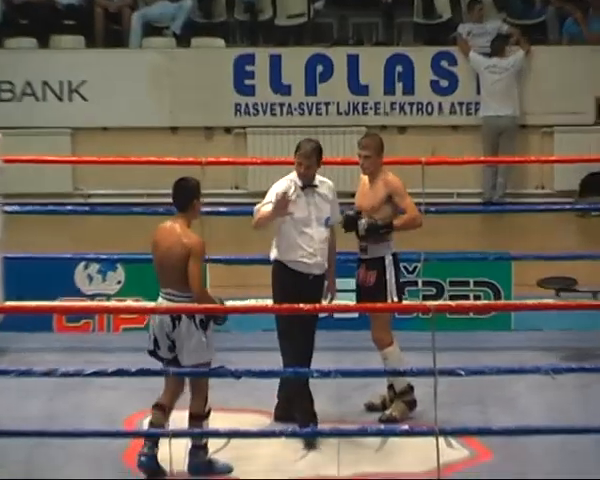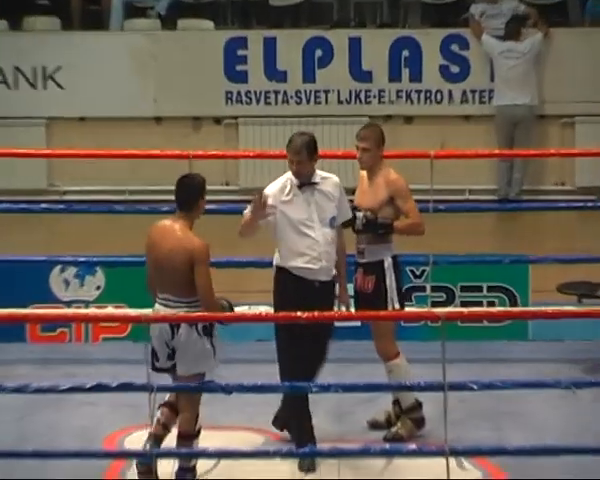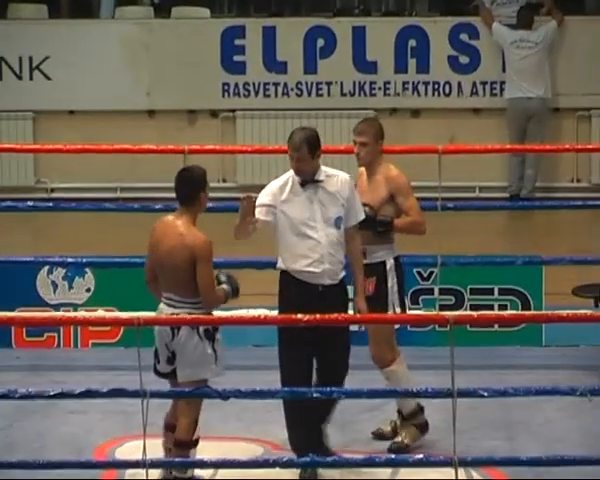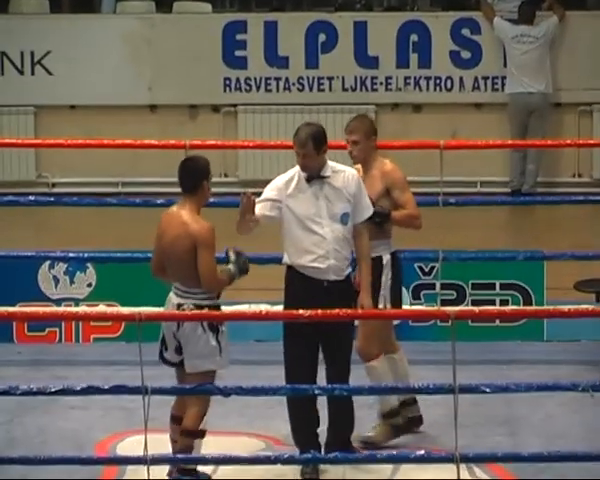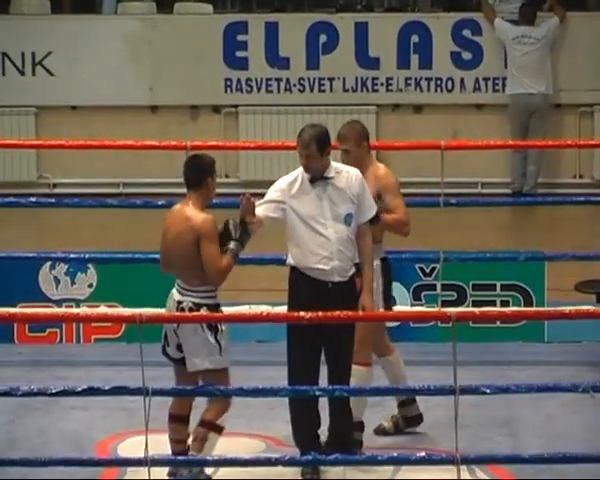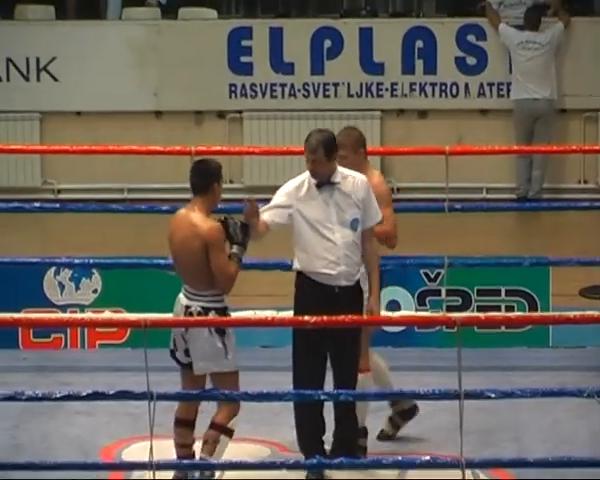
dt=0.2s
person 1, frame 1
left shoulder: (327, 188)
right shoulder: (283, 188)
right elbow: (258, 222)
left wrist: (331, 276)
right wrist: (276, 212)
left hip: (314, 276)
right hip: (289, 275)
left knee: (305, 346)
right knee: (294, 347)
left ankle: (286, 407)
right ankle: (305, 419)
person 1, frame 2
left shoulder: (333, 185)
right shoulder: (278, 190)
left elbow: (338, 235)
right elbow: (244, 231)
left wrist: (343, 283)
right wrist: (255, 215)
left hip: (323, 282)
right hip: (292, 282)
left knee: (314, 358)
right knee: (294, 362)
left ankle: (287, 416)
right ankle: (304, 442)
person 1, frame 3
left shoulder: (342, 183)
right shoulder: (277, 190)
left elbow: (352, 238)
right elbow: (241, 235)
left wrist: (359, 291)
right wrist: (246, 219)
left hip: (333, 288)
right hip: (296, 288)
left knee: (336, 368)
right knee: (296, 373)
left ankle: (314, 432)
right ankle: (305, 451)
person 1, frame 4
left shoulder: (349, 180)
right shoulder: (284, 185)
left elbow: (360, 235)
right elbow: (246, 228)
left wrist: (365, 289)
right wrist: (246, 215)
left hip: (339, 284)
right hip: (302, 284)
left knee: (340, 369)
right knee: (300, 372)
left ankle: (340, 441)
right ankle: (308, 450)
person 1, frame 5
left shoulder: (353, 180)
right shoulder: (287, 186)
left elbow: (363, 236)
right elbow: (255, 224)
left wrist: (367, 289)
left hip: (343, 286)
right hip: (305, 285)
left knee: (342, 369)
right knee: (303, 373)
left ankle: (340, 442)
right ankle: (309, 451)
person 1, frame 6
left shoulder: (359, 185)
right shoulder: (294, 190)
left elbow: (368, 241)
right elbow: (261, 229)
left wrist: (374, 293)
right wrist: (253, 221)
left hip: (349, 291)
right hip: (312, 290)
left knee: (347, 374)
right knee: (308, 378)
left ankle: (345, 447)
person 2, frame 1
left shoulder: (391, 183)
right shoulder: (362, 181)
left elbow: (415, 218)
left wrist: (382, 227)
right wrist: (351, 220)
left hip: (382, 261)
right hip: (364, 260)
left knee: (381, 334)
right knee: (380, 331)
left ankle: (405, 395)
right ankle: (395, 390)
person 2, frame 2
left shoulder: (393, 181)
right shoulder: (361, 177)
left elbow: (418, 225)
left wrist: (380, 225)
right wrist: (351, 217)
left hip: (382, 265)
right hip: (362, 264)
left knee: (385, 345)
right knee: (383, 343)
left ankle: (413, 412)
right ankle: (400, 406)
person 2, frame 3
left shoulder: (393, 177)
right shoulder: (360, 175)
left elbow: (419, 224)
left wrist: (379, 222)
left hip: (384, 266)
right hip: (365, 265)
left knee: (381, 351)
right knee: (386, 347)
left ankle: (415, 417)
right ankle: (406, 415)
person 2, frame 4
left shoulder: (389, 172)
right shoulder: (357, 172)
left elbow: (415, 218)
left wrist: (378, 214)
left hip: (381, 261)
right hip: (364, 261)
left knee: (365, 345)
right knee: (385, 341)
left ankle: (391, 413)
right ankle: (407, 410)
person 2, frame 5
left shoulder: (383, 177)
left elbow: (404, 225)
left hip: (372, 266)
left knee: (358, 349)
right knee: (378, 342)
left ankle: (354, 428)
right ankle: (408, 408)
person 2, frame 6
left shoulder: (376, 185)
left elbow: (390, 237)
left hip: (363, 272)
left knee: (356, 355)
right knee: (359, 349)
left ankle: (357, 435)
right ankle: (401, 403)
person 3, frame 1
left shoulder: (160, 231)
right shoulder: (194, 242)
left elbow: (164, 276)
right elbow: (198, 291)
right wrist: (217, 307)
left hip: (164, 310)
right hip: (189, 317)
left knee: (173, 386)
right knee: (199, 389)
person 3, frame 2
left shoulder: (155, 231)
right shoulder: (196, 246)
left elbow: (151, 282)
right elbow: (206, 300)
right wrist: (225, 307)
left hip: (161, 316)
right hip: (188, 324)
left knee: (180, 393)
right knee: (190, 404)
left ankle: (151, 450)
person 3, frame 3
left shoulder: (159, 227)
right shoulder: (199, 242)
left elbow: (150, 280)
right elbow: (209, 298)
right wrist: (229, 289)
left hip: (166, 317)
right hip: (191, 325)
left knee: (180, 400)
right knee: (190, 408)
person 3, frame 4
left shoulder: (166, 218)
right shoulder: (201, 229)
left elbow: (158, 269)
right elbow: (212, 284)
right wrist: (234, 268)
left hip: (175, 306)
right hip: (198, 315)
left knee: (184, 394)
right knee: (198, 400)
person 3, frame 5
left shoulder: (172, 215)
right shoulder: (205, 221)
right elbow: (216, 276)
right wrist: (233, 244)
left hip: (177, 303)
right hip: (199, 312)
left knee: (183, 391)
right knee: (220, 398)
person 3, frame 6
left shoulder: (178, 219)
right shoulder: (211, 228)
right elbow: (225, 283)
right wrist: (237, 246)
left hip: (185, 306)
right hip: (208, 315)
left knee: (190, 394)
right knee: (229, 400)
person 4, frame 1
left shoulder: (482, 63)
right shoulder: (512, 63)
left elbow: (465, 49)
right elbow: (526, 48)
left wrist: (460, 35)
right wrist: (518, 36)
left hip: (489, 119)
right hip: (509, 119)
left ankle: (487, 197)
right ankle: (498, 197)
person 4, frame 2
left shoulder: (496, 47)
right shoulder: (529, 47)
left elbow: (477, 31)
right elbow: (544, 30)
left wrist: (472, 16)
left hip: (504, 108)
right hip: (526, 108)
left ankle: (502, 194)
right ankle: (514, 194)
person 4, frame 3
left shoulder: (507, 36)
right shoulder: (543, 36)
left elbow: (487, 19)
right elbow: (559, 18)
left hip: (516, 101)
right hip: (539, 101)
left knee: (515, 147)
left ankle: (514, 191)
right ankle: (527, 192)
person 4, frame 4
left shoulder: (508, 31)
right shoulder: (544, 31)
left hip: (517, 96)
right hip: (540, 96)
left knee: (516, 143)
left ankle: (515, 186)
right ankle: (529, 187)
person 4, frame 5
left shoulder: (509, 32)
right shoulder: (544, 33)
left hip: (517, 97)
right hip: (540, 97)
left knee: (517, 144)
right knee: (535, 145)
left ankle: (516, 187)
right ankle: (529, 188)
person 4, frame 6
left shoulder: (514, 38)
right shoulder: (549, 38)
left elbow: (494, 20)
right elbow: (566, 19)
left hip: (522, 102)
right hip: (545, 102)
right knee: (540, 150)
left ankle: (521, 192)
right ankle: (534, 194)
